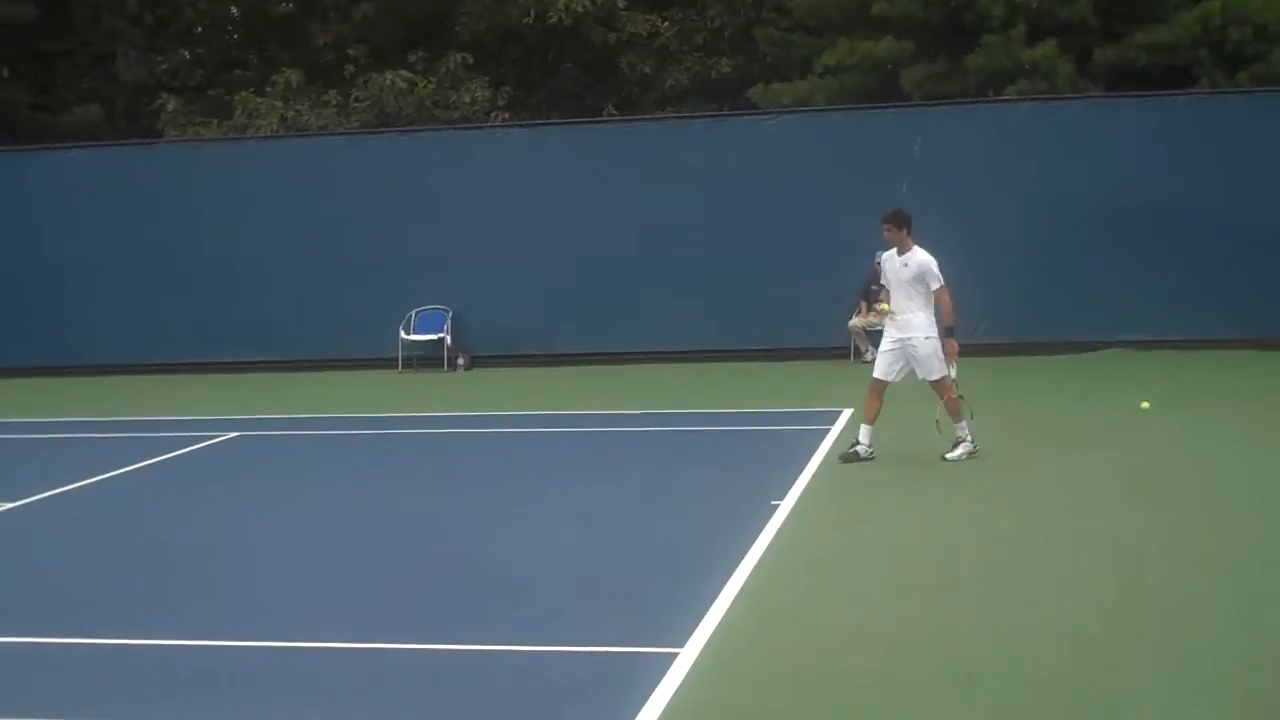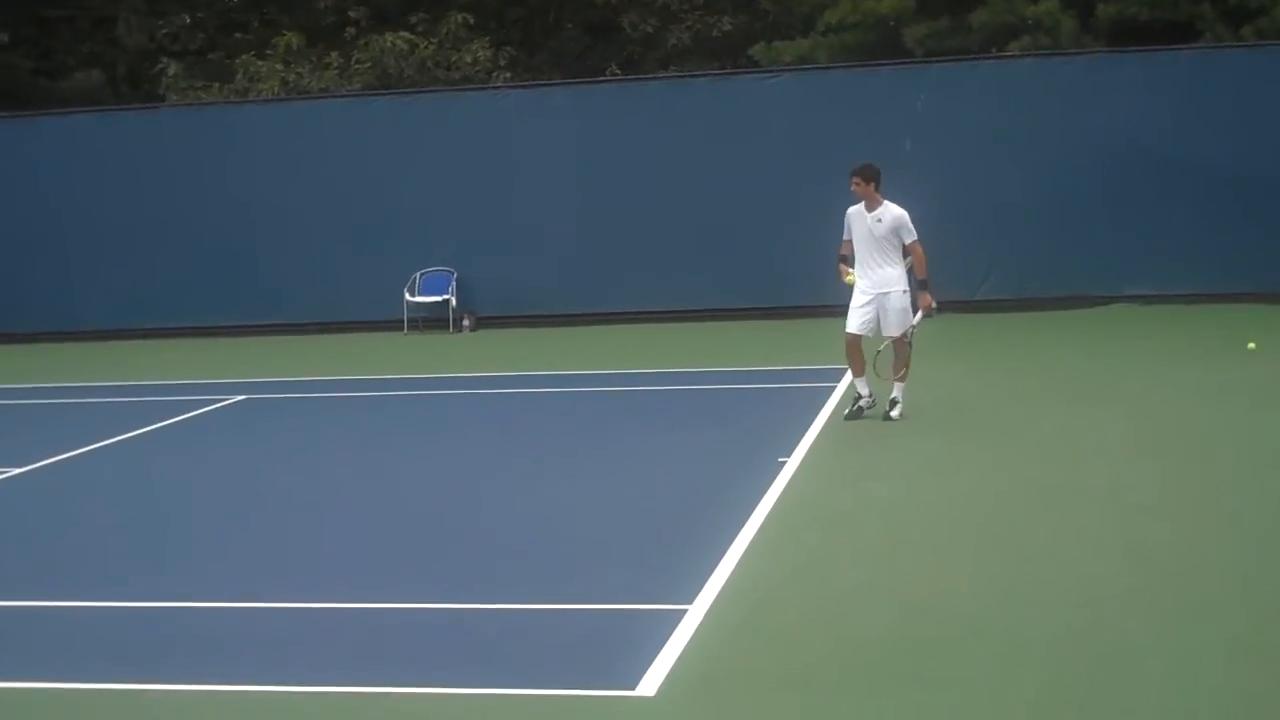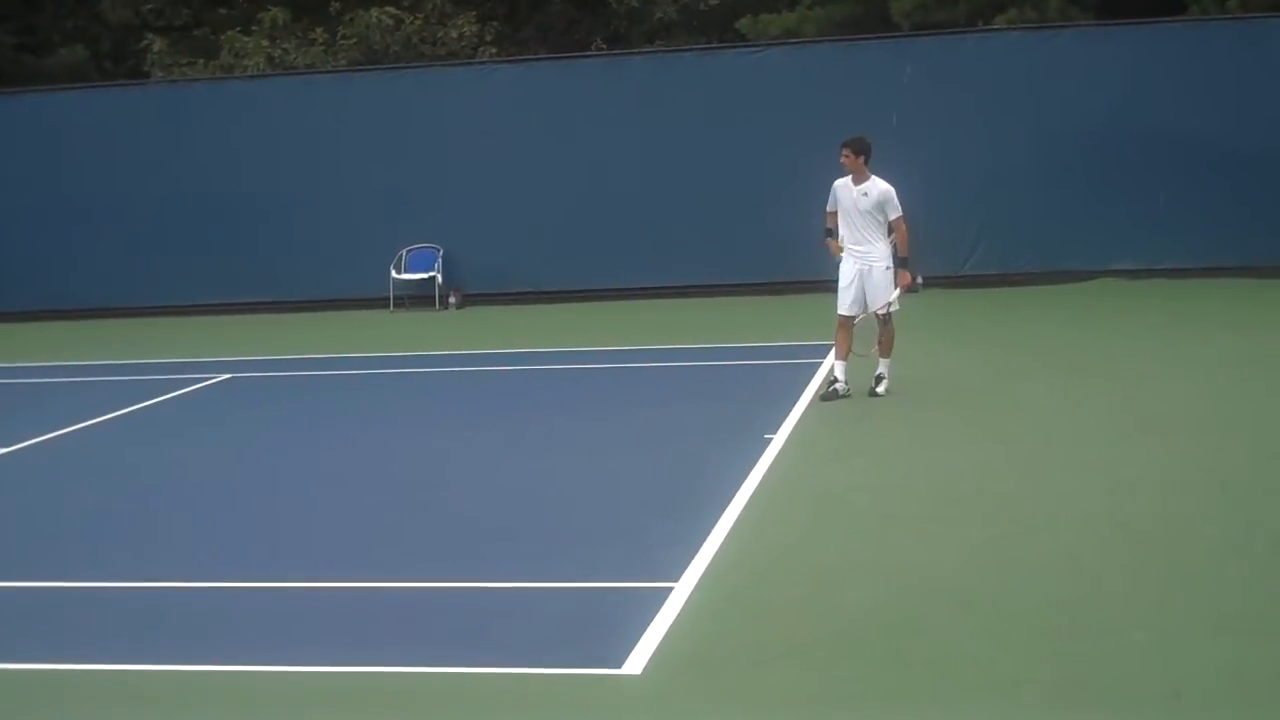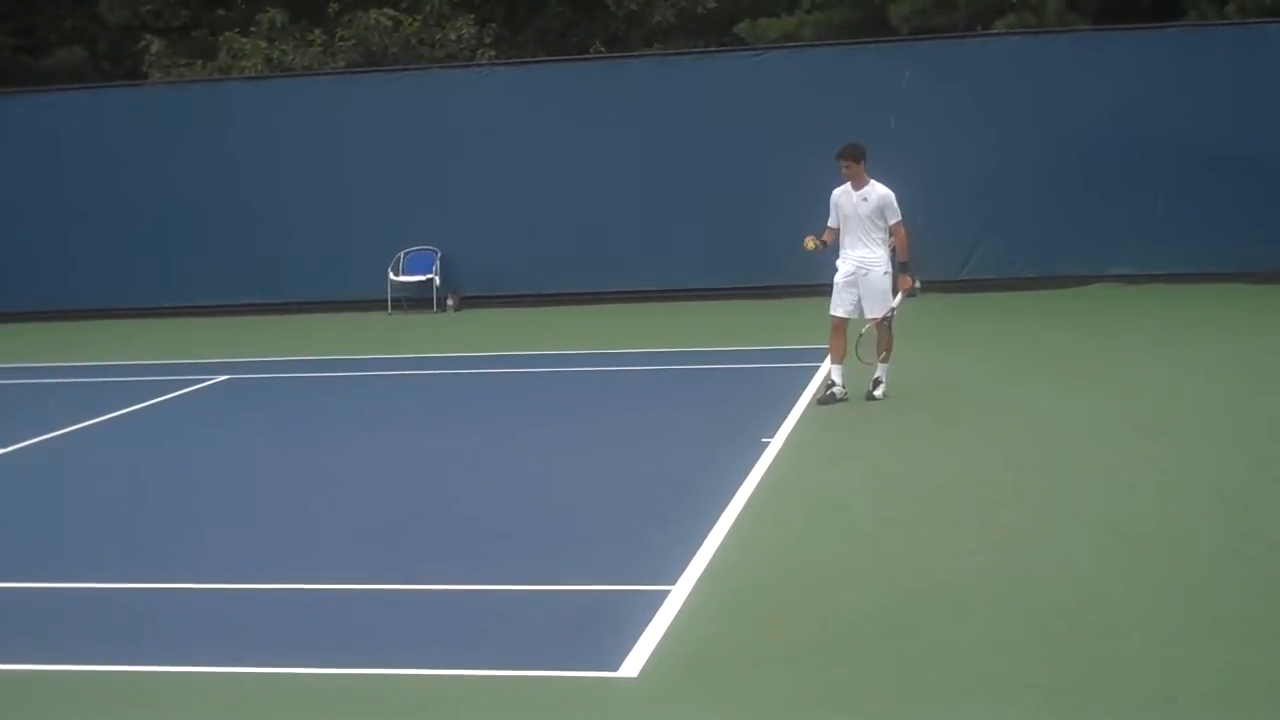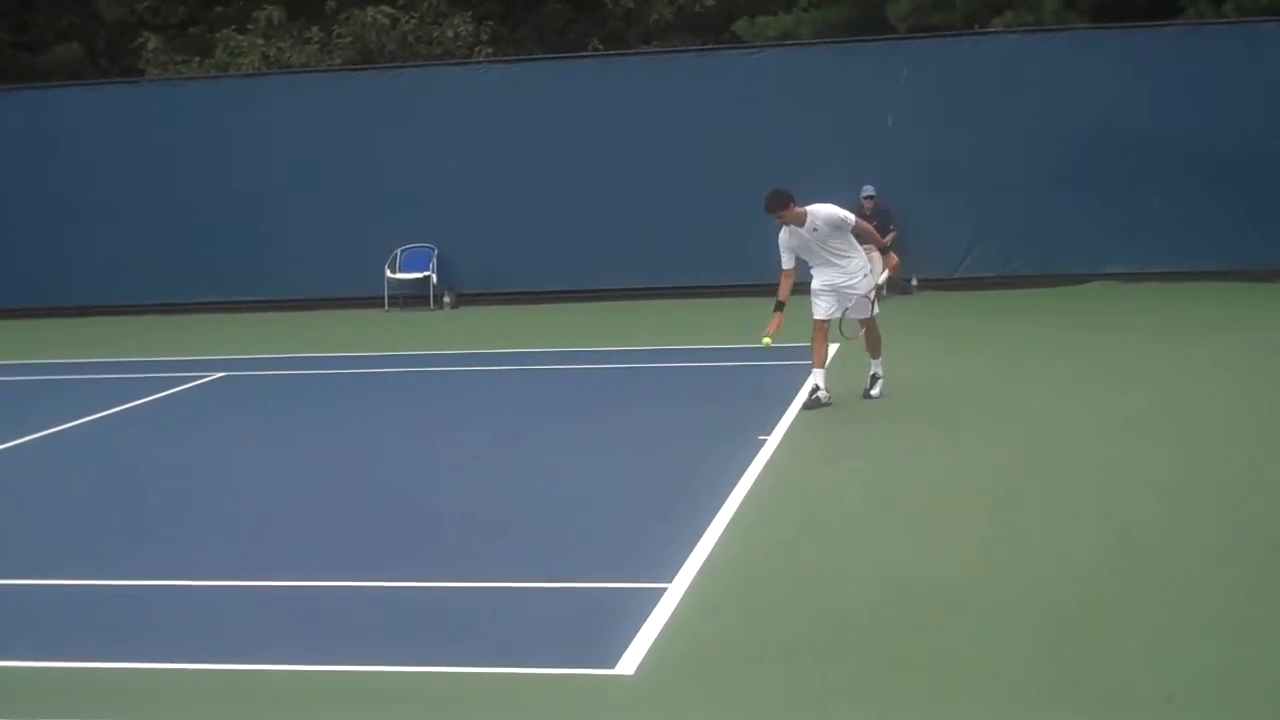
dt=0.7s
person 1, frame 1
left shoulder: (924, 260)
right shoulder: (887, 259)
left elbow: (943, 299)
left wrist: (949, 337)
right wrist: (883, 305)
left hip: (922, 335)
right hip: (894, 335)
left knee: (941, 385)
right knee: (876, 385)
left ankle: (966, 439)
right ankle: (864, 445)
person 1, frame 2
left shoulder: (897, 215)
right shoulder: (852, 214)
left elbow: (916, 252)
left wrist: (923, 290)
right wrist: (843, 262)
left hip: (894, 288)
right hip: (864, 289)
left knee: (898, 342)
right knee: (851, 339)
left ankle: (897, 399)
right ankle: (864, 395)
person 1, frame 3
left shoulder: (883, 190)
right shoulder: (839, 187)
left elbow: (899, 229)
left wrist: (903, 267)
right wrist: (830, 236)
left hip: (879, 264)
right hip: (850, 264)
left knee: (884, 319)
right knee: (844, 320)
left ankle: (882, 374)
right ankle: (839, 380)
person 1, frame 4
left shoulder: (883, 194)
right shoulder: (837, 195)
left elbow: (898, 233)
left wrist: (904, 271)
right wrist: (819, 242)
left hip: (876, 268)
right hip: (847, 268)
left knee: (882, 324)
right knee: (837, 323)
left ankle: (880, 378)
right ankle: (837, 384)
person 1, frame 5
left shoulder: (826, 213)
right shoulder: (785, 237)
left elbow: (863, 227)
right elbow: (788, 275)
right wrist: (778, 310)
left hip: (854, 271)
right hip: (823, 278)
left knee: (868, 323)
right knee: (819, 328)
left ankle: (876, 374)
right ankle: (820, 388)
